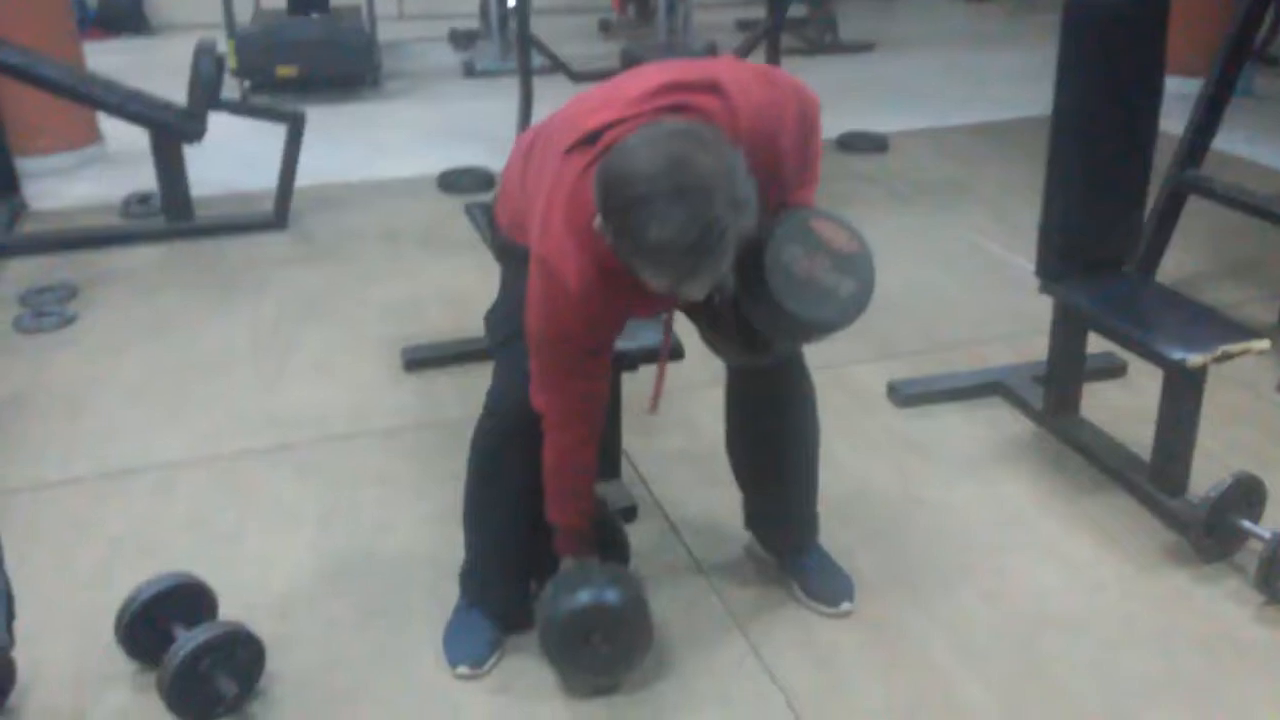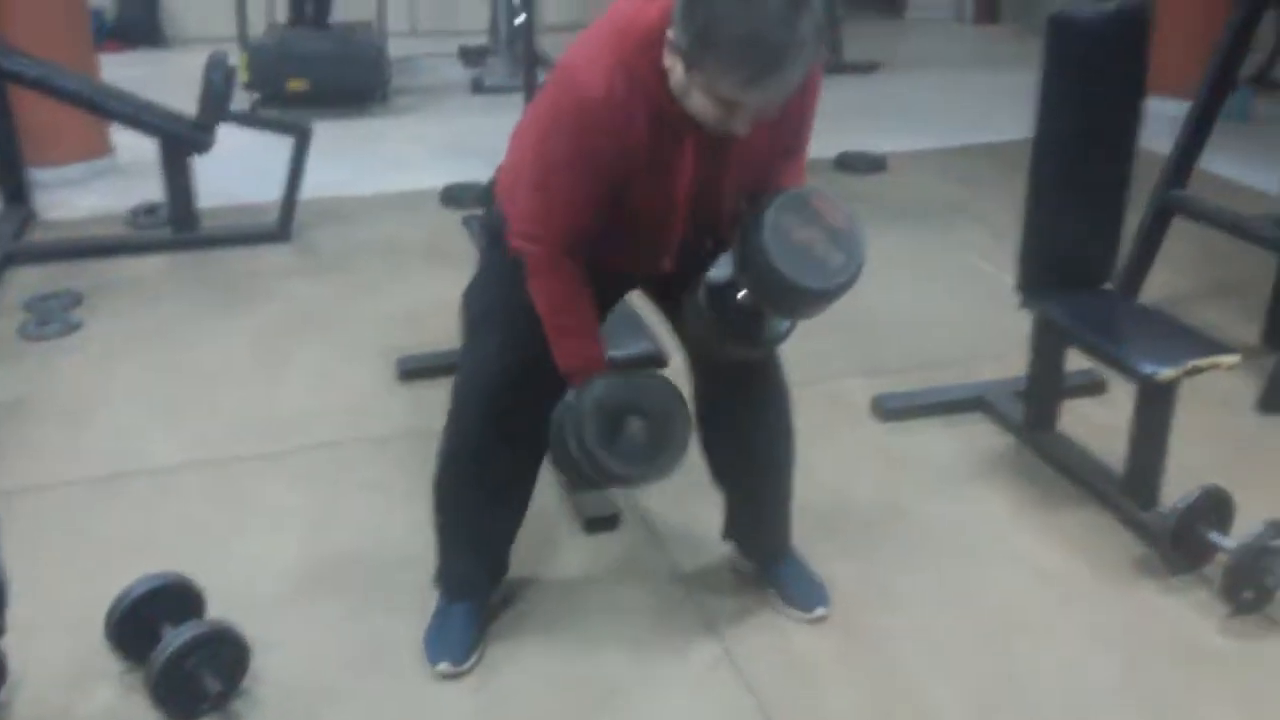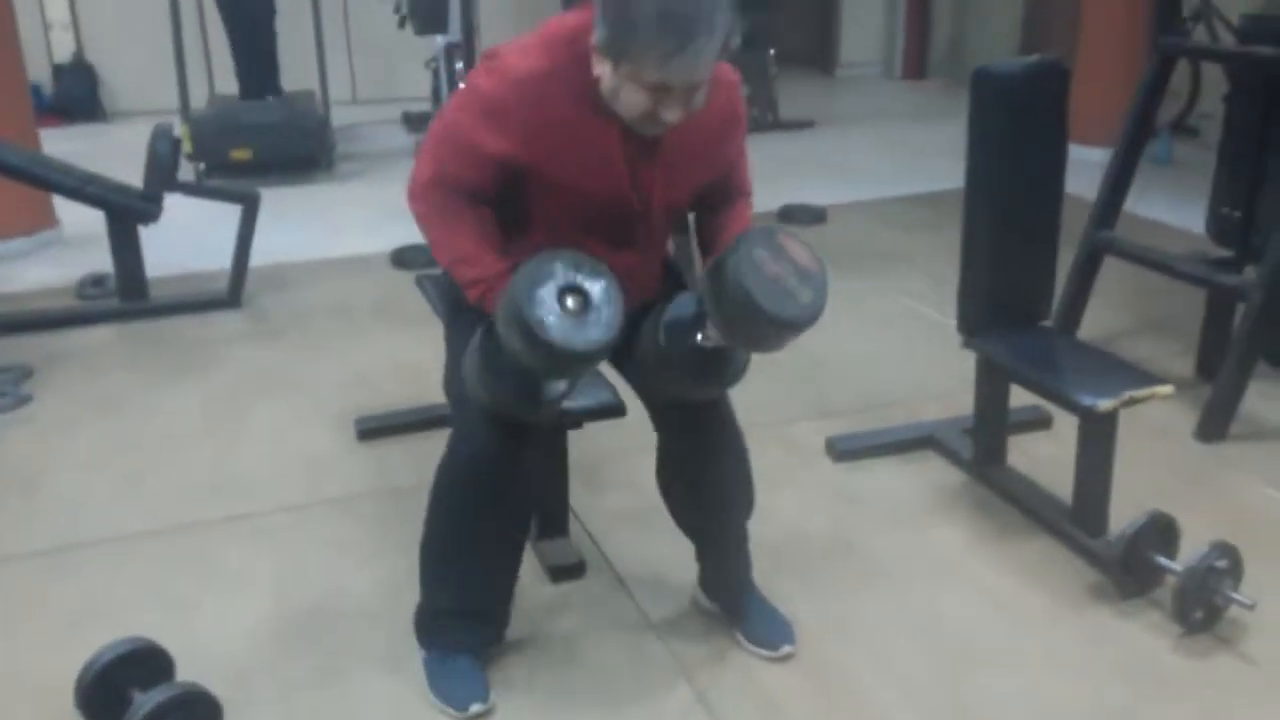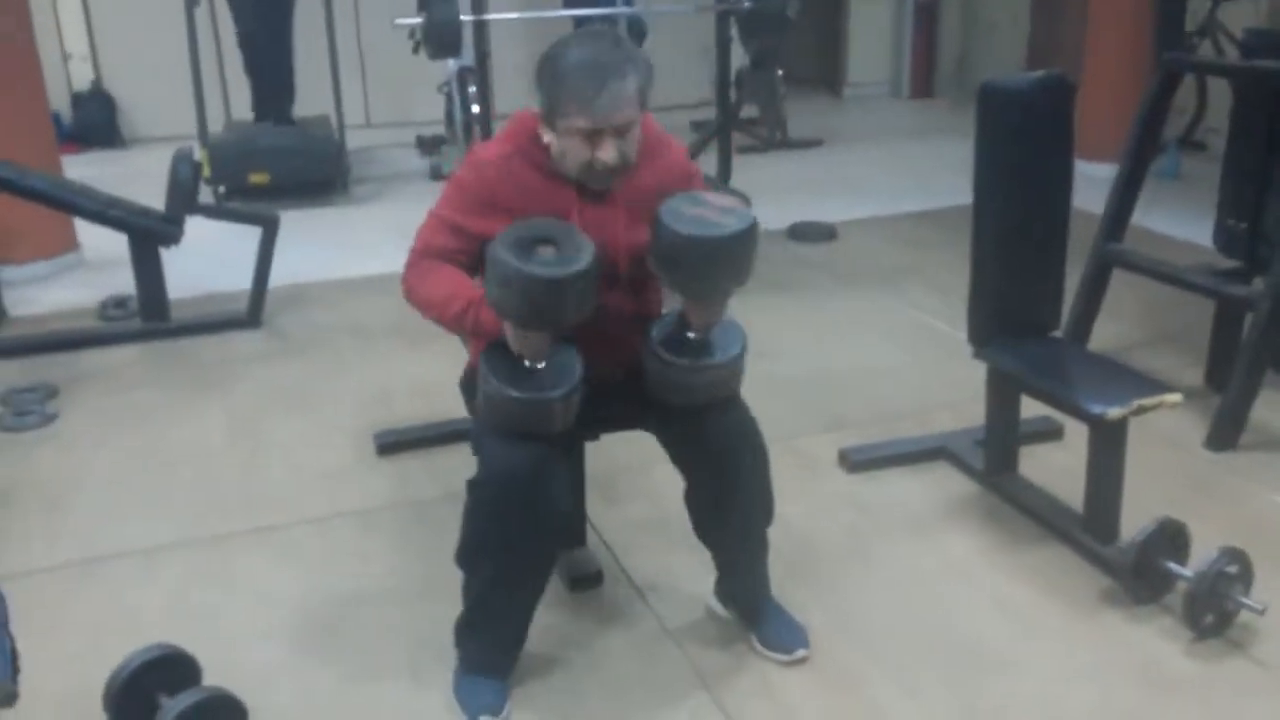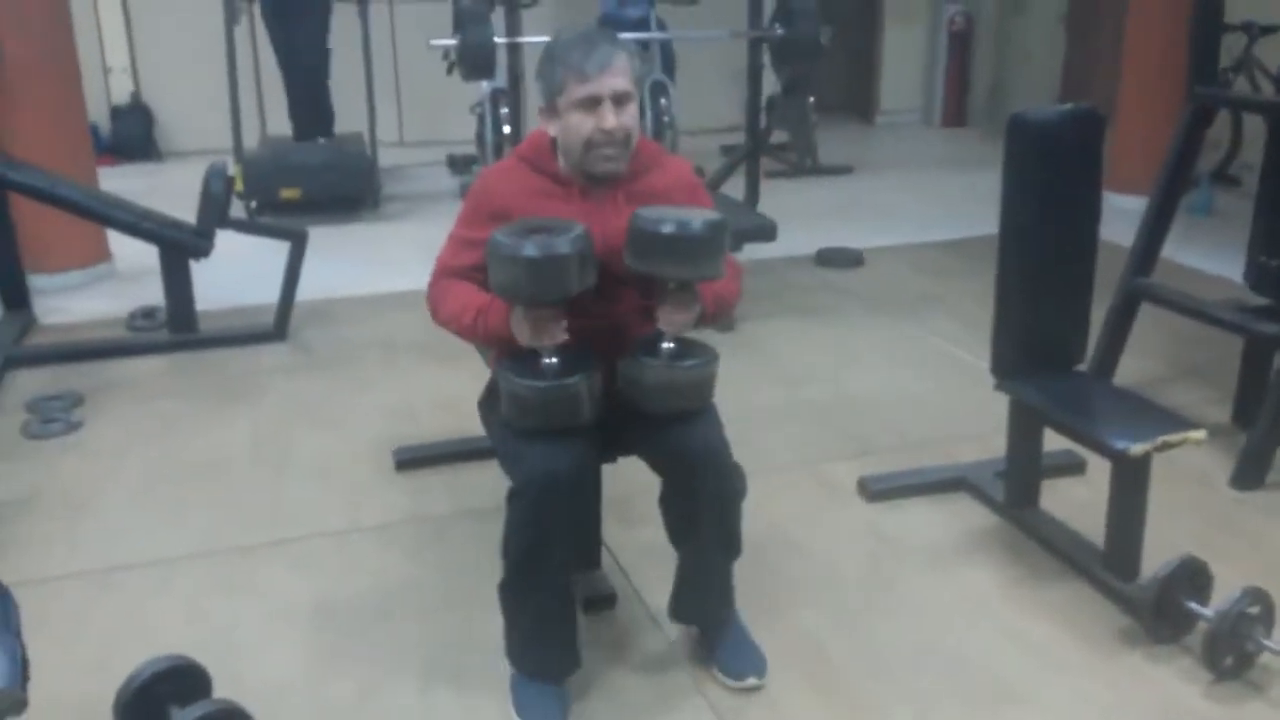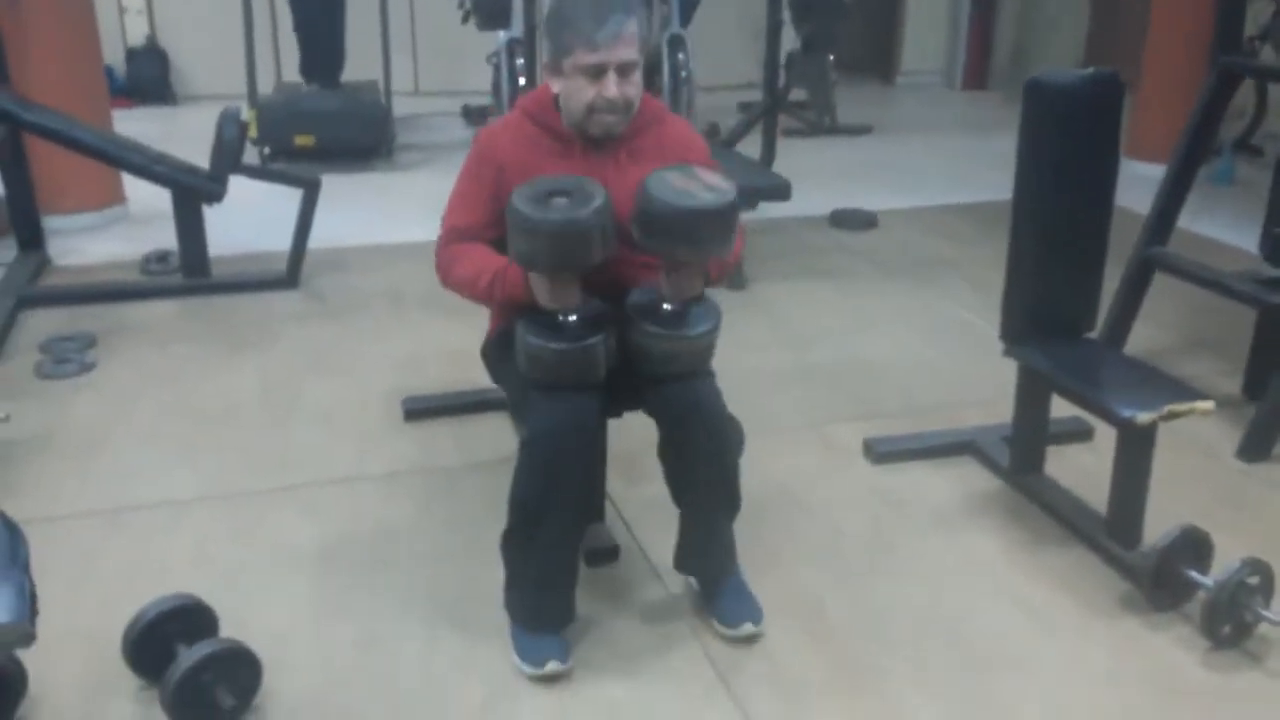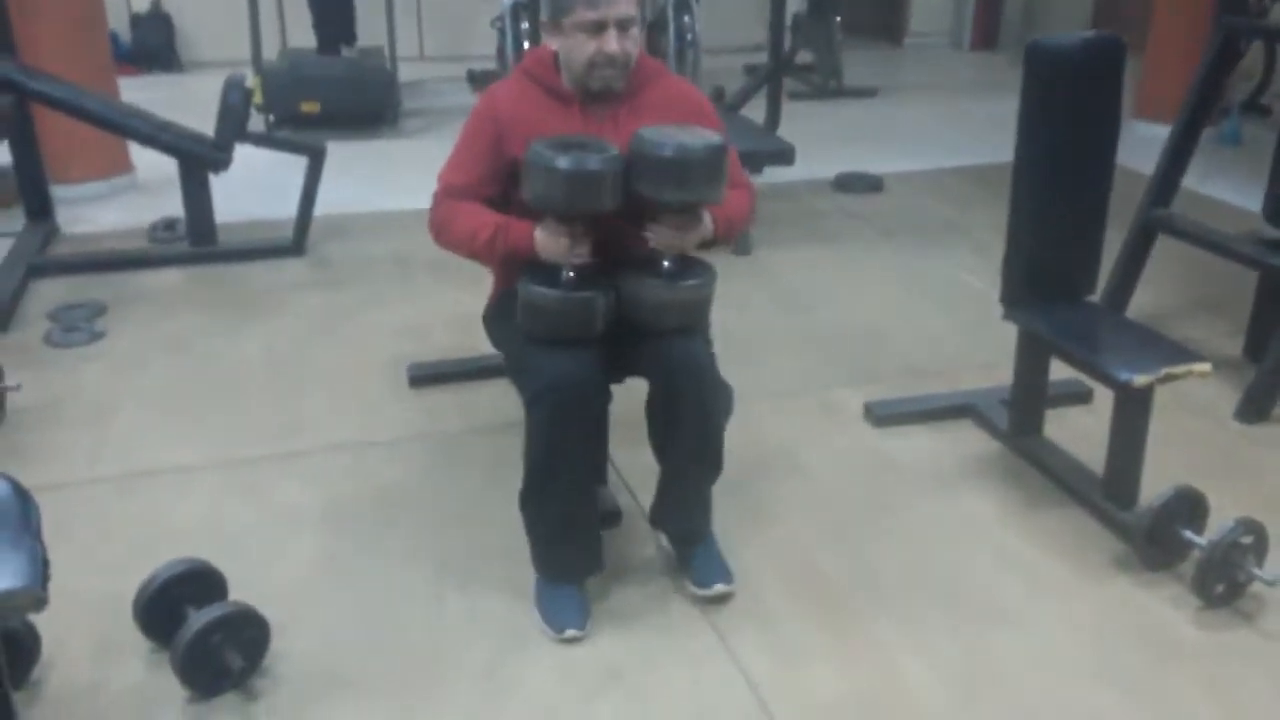
dt=0.5s
person 1, frame 1
left shoulder: (765, 111)
right shoulder: (568, 255)
right elbow: (568, 410)
right wrist: (574, 544)
left knee: (774, 361)
right knee: (521, 404)
left ankle: (791, 540)
right ankle: (490, 594)
person 1, frame 2
left shoulder: (787, 70)
right shoulder: (593, 85)
left elbow: (781, 154)
right elbow: (546, 247)
right wrist: (590, 375)
left hip: (691, 231)
right hip: (555, 236)
left knee: (748, 367)
right knee: (497, 389)
left ankle: (766, 544)
right ankle: (464, 589)
person 1, frame 3
left shoulder: (720, 98)
right shoulder: (522, 80)
left elbow: (725, 197)
right elbow: (437, 185)
right wrist: (497, 292)
left hip: (640, 286)
right hip: (515, 286)
left knee: (703, 421)
right knee: (488, 449)
left ankle: (729, 584)
right ankle: (452, 635)
person 1, frame 4
left shoulder: (669, 162)
right shoulder: (493, 172)
right elbow: (425, 269)
right wrist: (496, 321)
left hip: (636, 353)
left knee: (732, 439)
right knee: (514, 474)
left ankle: (746, 593)
right ankle: (484, 653)
person 1, frame 5
left shoulder: (674, 180)
right shoulder: (504, 187)
left elbow: (723, 272)
right elbow: (447, 288)
left wrist: (696, 302)
right wrist: (507, 323)
left knee: (708, 462)
right knee: (549, 480)
left ankle: (713, 616)
right ankle: (538, 661)
person 1, frame 6
left shoulder: (677, 140)
right shoulder: (505, 144)
right elbow: (456, 252)
left wrist: (699, 269)
right wrist: (525, 285)
left knee: (701, 412)
right knee: (561, 427)
left ankle: (714, 569)
right ankle: (537, 609)
person 1, frame 7
left shoulder: (678, 99)
right shoulder: (508, 105)
left elbow: (736, 194)
right elbow: (450, 212)
left wrist: (704, 225)
right wrist: (530, 238)
left knee: (691, 370)
right knee: (565, 382)
left ankle: (689, 530)
right ankle: (560, 562)
